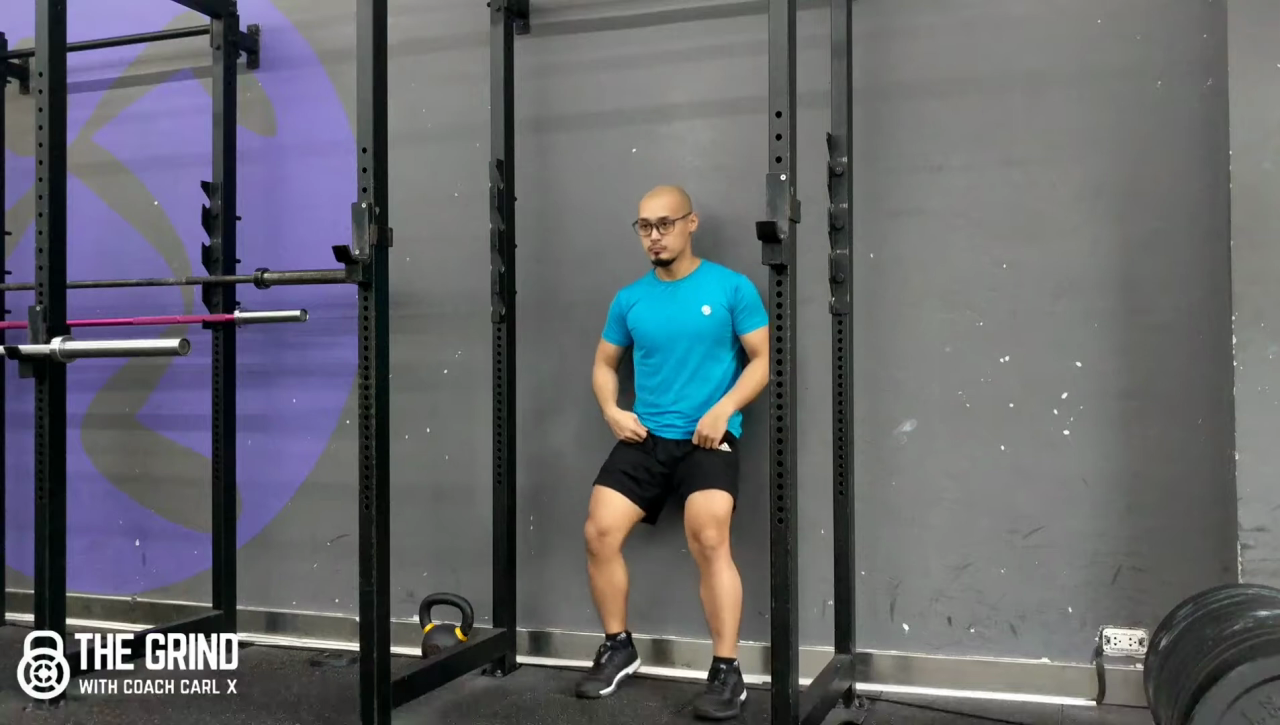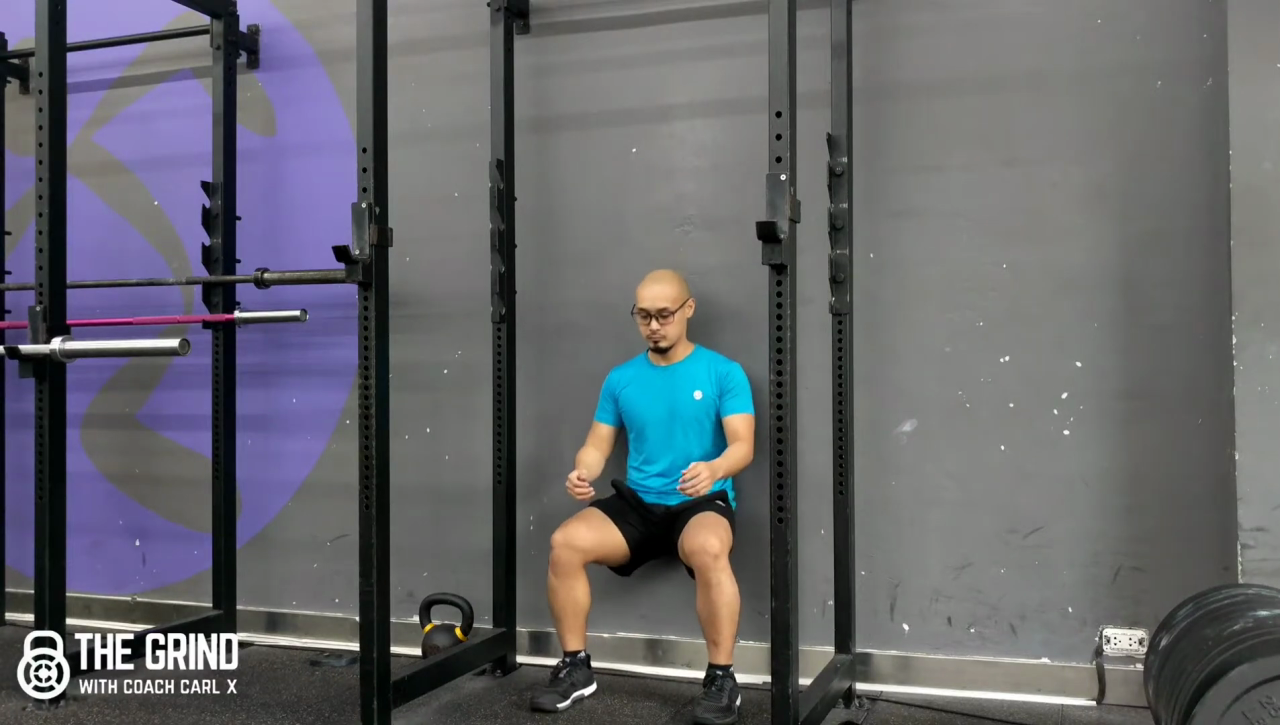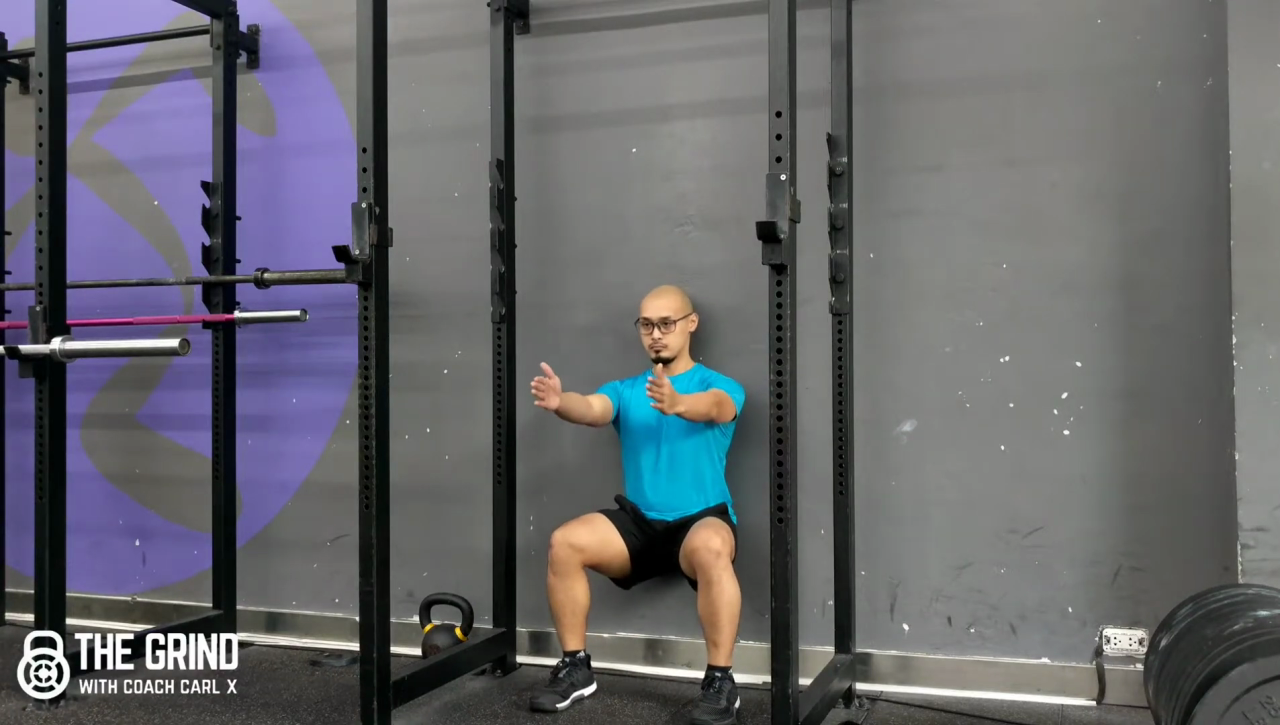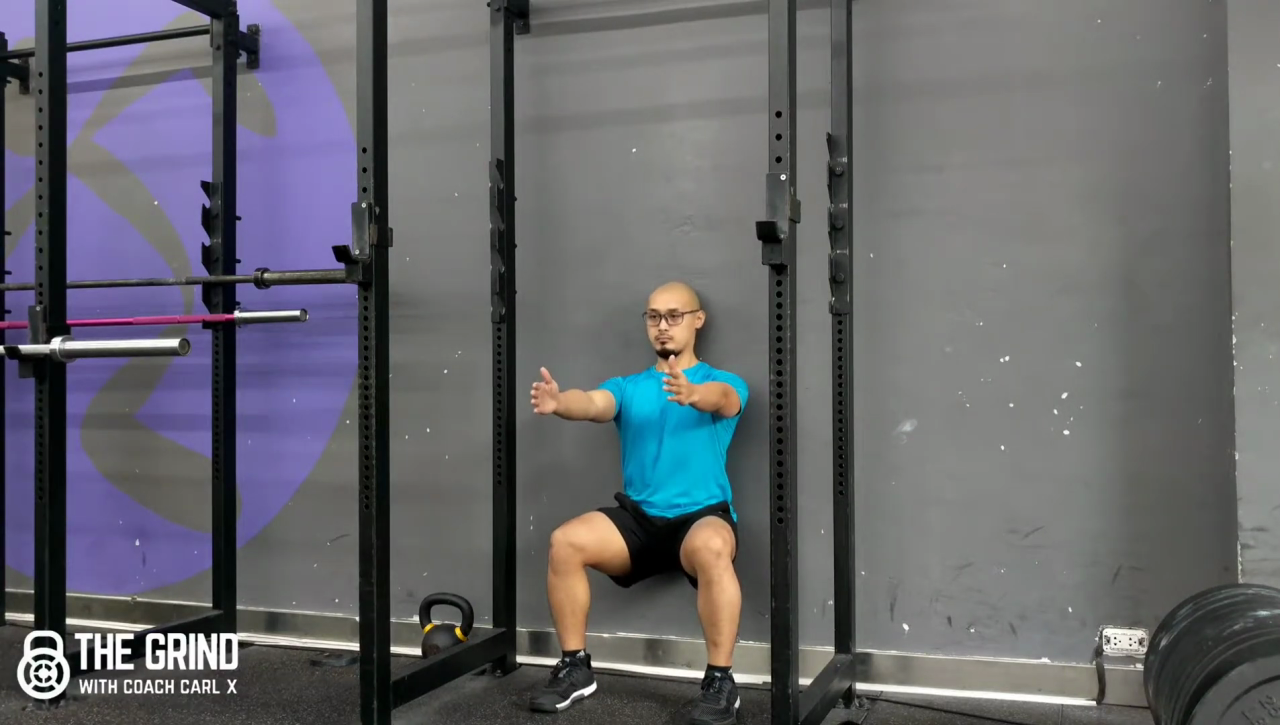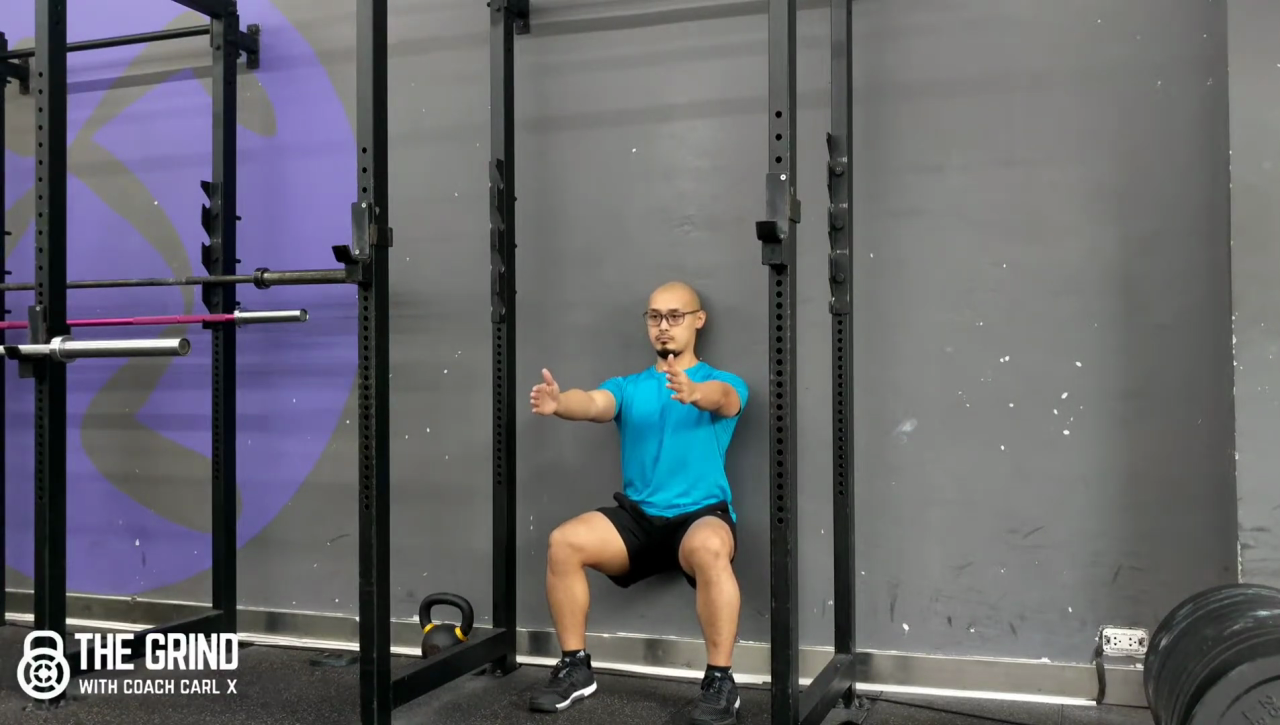
dt=1s
person 1, frame 1
left shoulder: (732, 288)
right shoulder: (629, 298)
left elbow: (762, 359)
right elbow: (604, 363)
left wrist: (724, 409)
right wrist: (611, 410)
left hip: (707, 437)
right hip: (644, 438)
left knee: (709, 541)
right knee: (599, 533)
left ankle: (726, 671)
right ankle: (618, 647)
person 1, frame 2
left shoulder: (723, 372)
right shoulder: (621, 379)
left elbow: (743, 445)
right elbow: (597, 446)
left wrist: (714, 469)
right wrist: (583, 473)
left hip: (700, 502)
right hip: (636, 502)
left knee: (708, 550)
right knee: (565, 542)
left ankle: (721, 679)
right ankle: (575, 666)
person 1, frame 3
left shoulder: (721, 386)
right shoulder: (623, 391)
left elbow: (712, 408)
right elbow: (591, 409)
left wrist: (676, 403)
right wrist: (559, 401)
left hip: (700, 520)
right hip: (639, 522)
left knee: (709, 548)
right knee: (564, 542)
left ankle: (720, 682)
right ankle: (575, 667)
person 1, frame 4
left shoulder: (725, 384)
right shoulder: (627, 387)
left elbow: (719, 396)
right elbow: (593, 403)
left wrist: (691, 393)
right wrist: (558, 402)
left hip: (701, 516)
right hip: (638, 518)
left knee: (710, 549)
right knee: (564, 542)
left ankle: (720, 681)
right ankle: (575, 667)
person 1, frame 5
left shoulder: (724, 383)
right shoulder: (627, 387)
left elbow: (719, 397)
right elbow: (593, 403)
left wrist: (692, 391)
right wrist: (559, 402)
left hip: (701, 515)
right hip: (637, 516)
left knee: (708, 549)
right knee: (563, 542)
left ankle: (720, 681)
right ankle: (574, 667)
